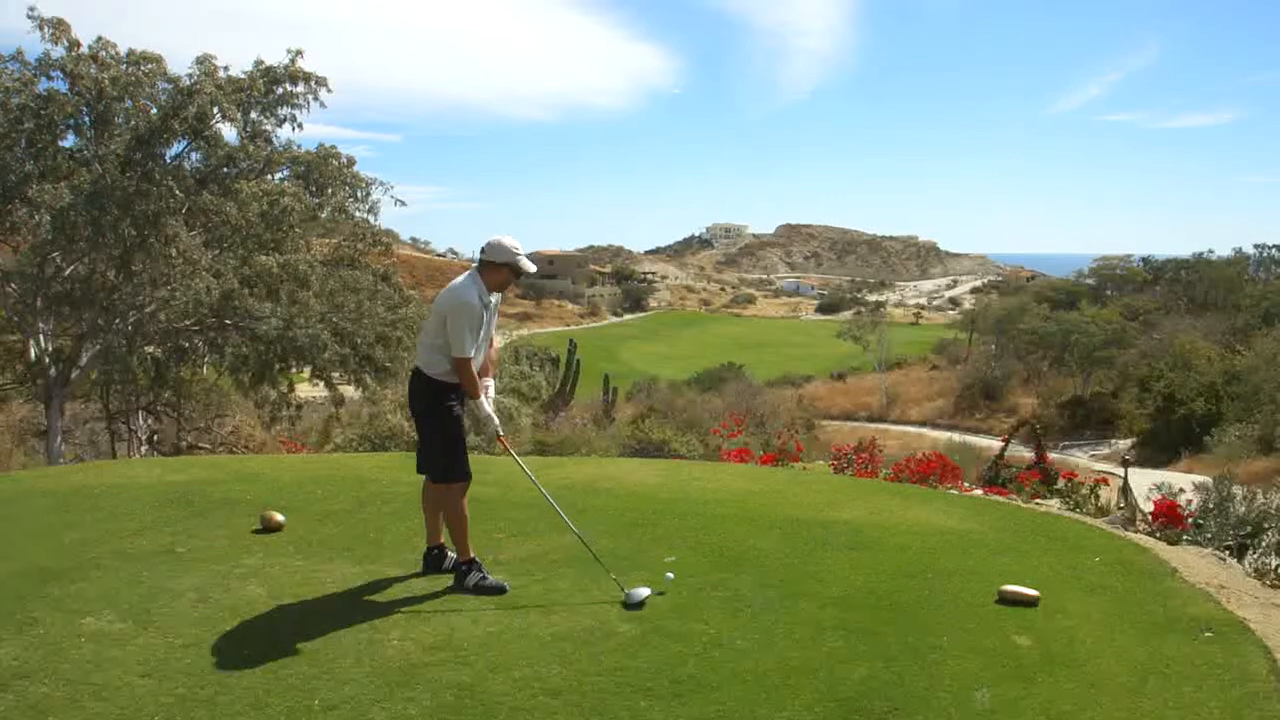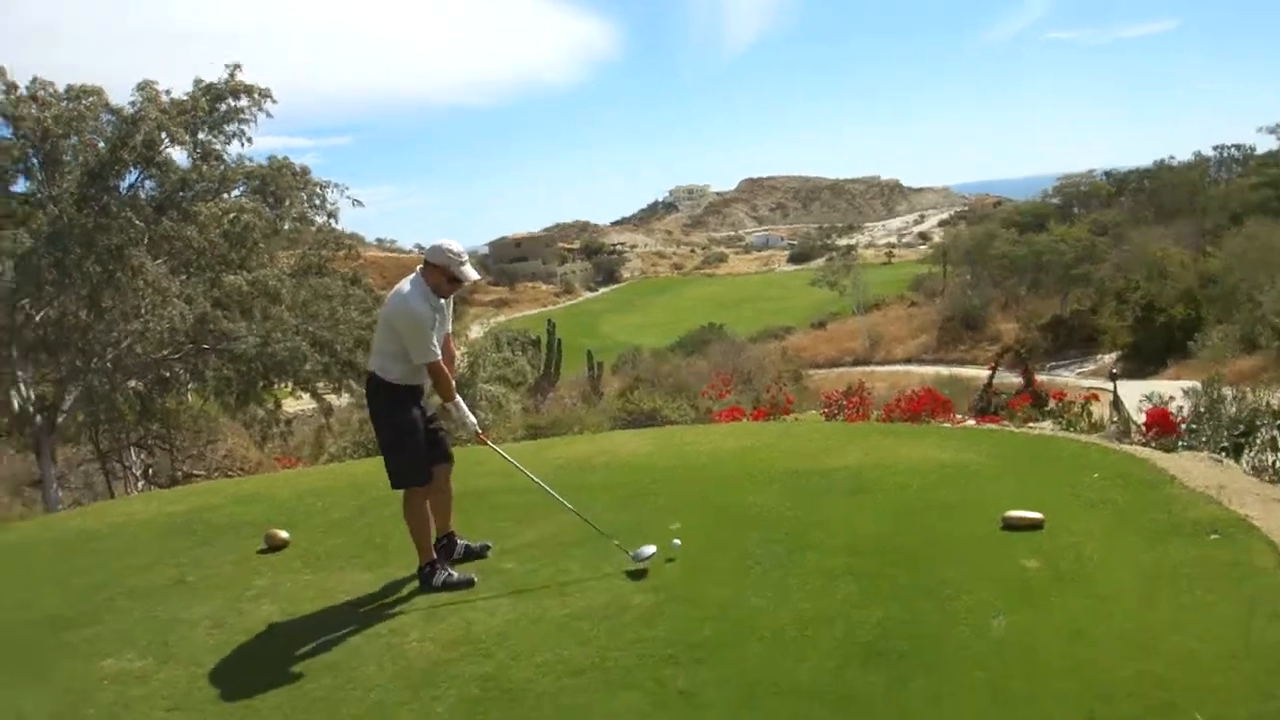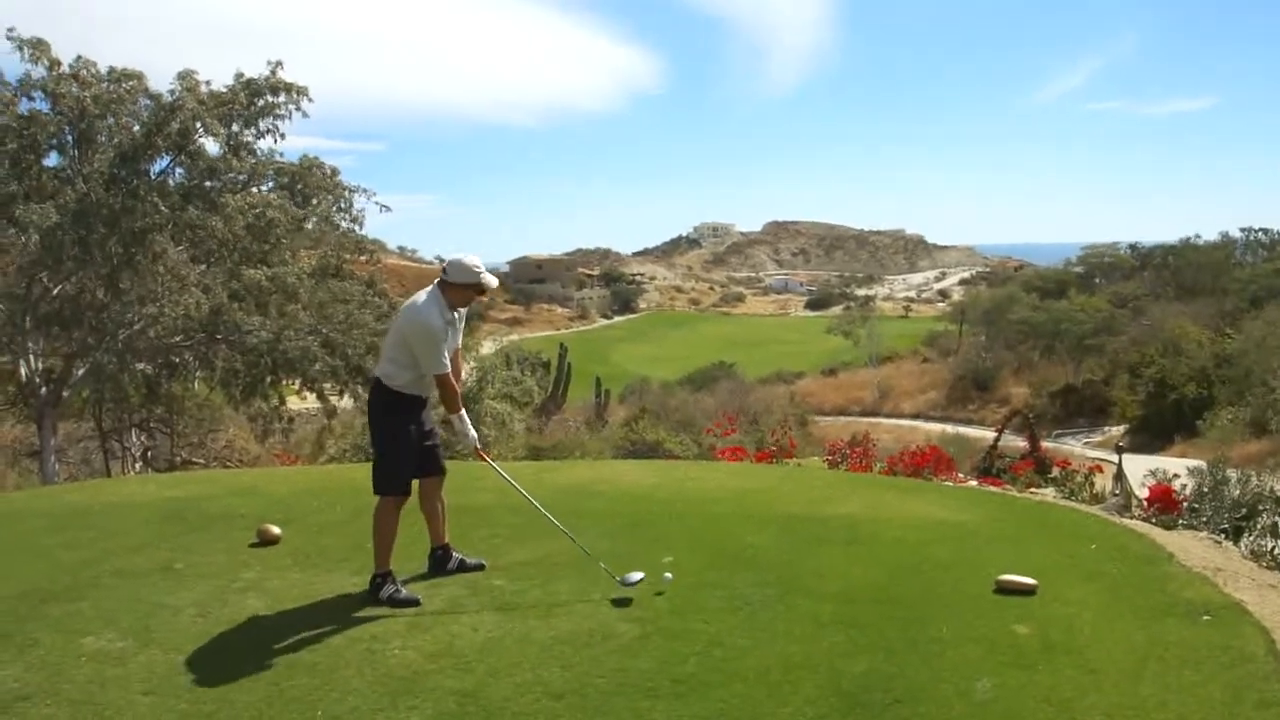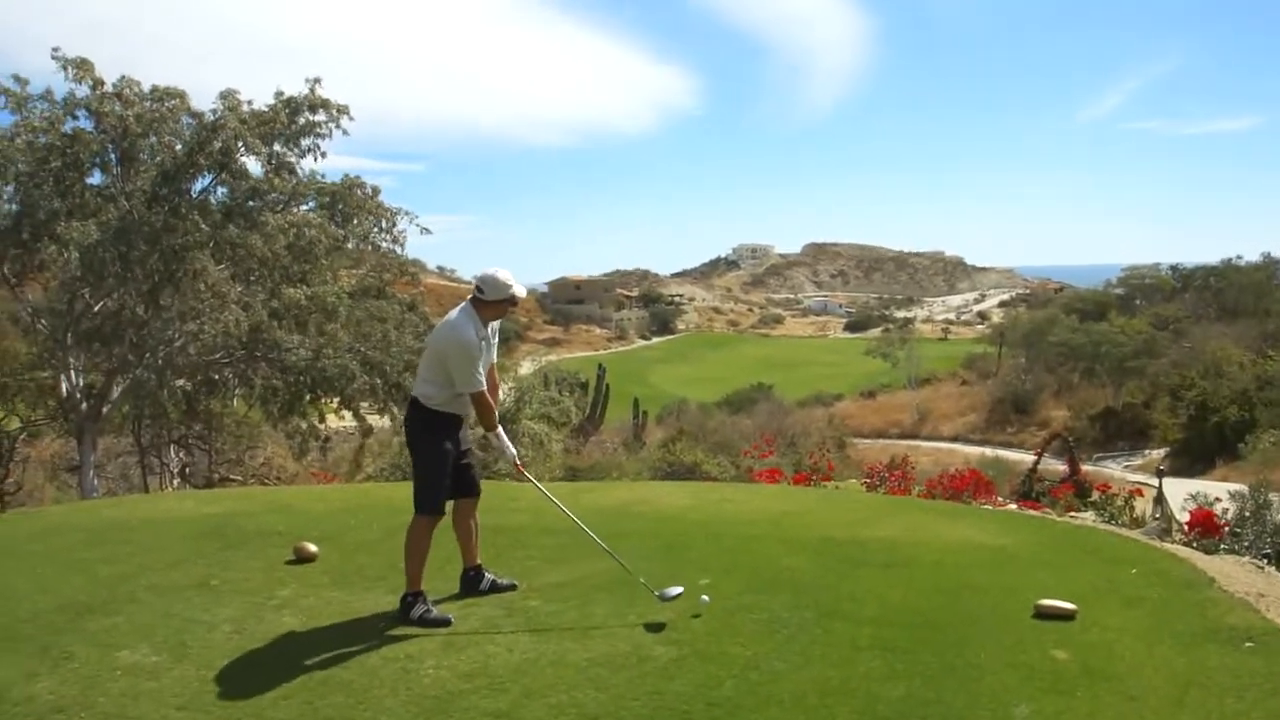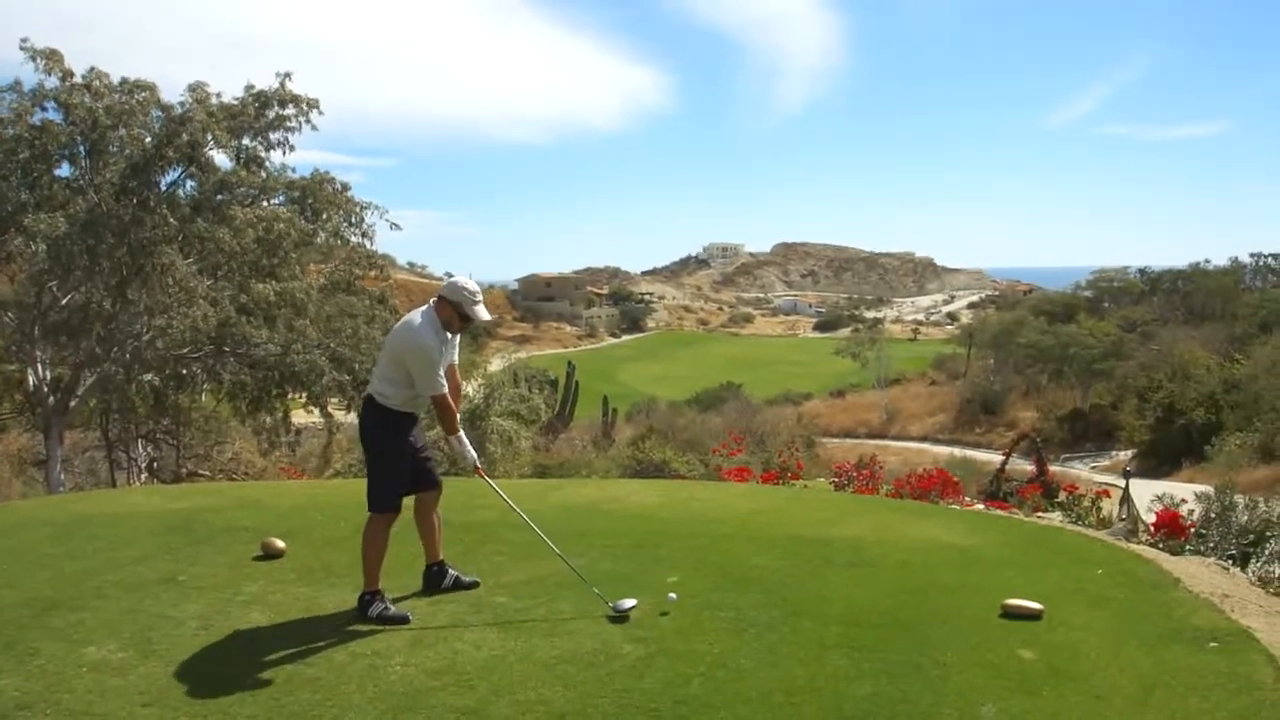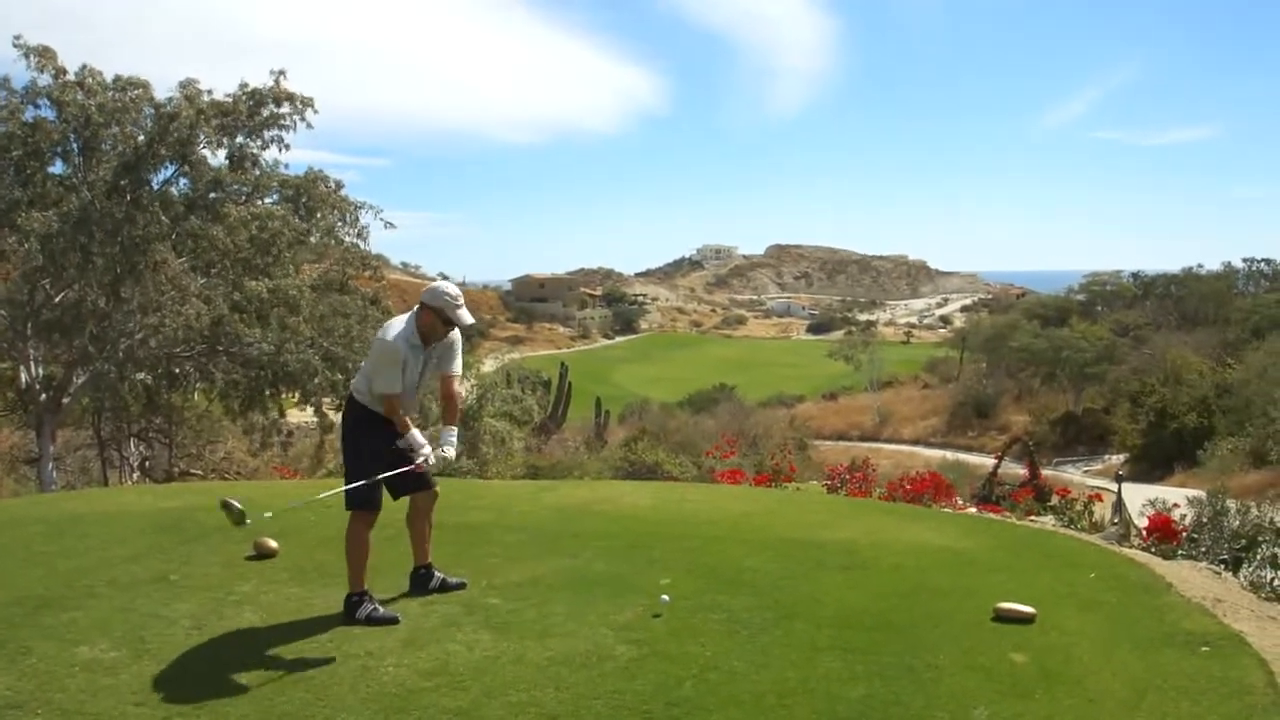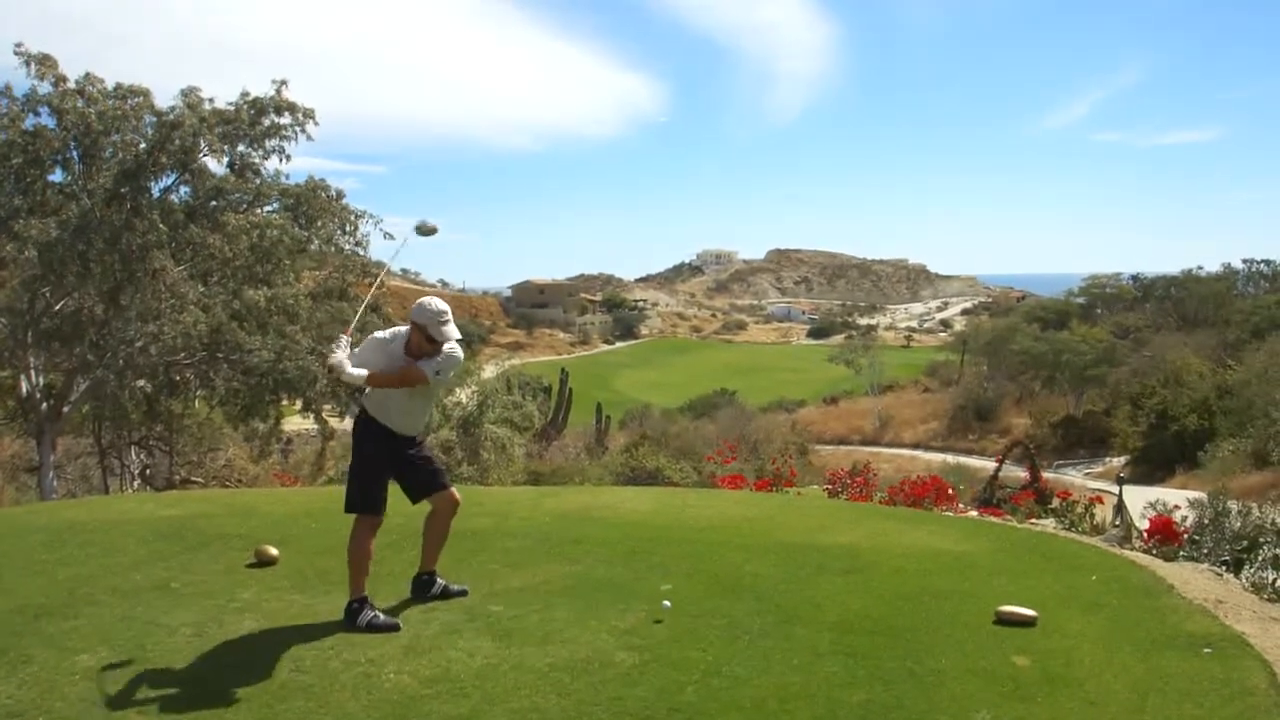
dt=0.7s
person 1, frame 1
left shoulder: (490, 294)
right shoulder: (465, 300)
left elbow: (487, 344)
right elbow: (461, 364)
left wrist: (489, 386)
right wrist: (482, 408)
left hip: (445, 388)
right hip: (435, 390)
left knee: (438, 477)
right knee: (455, 480)
left ankle: (435, 552)
right ankle: (467, 567)
person 1, frame 2
left shoulder: (441, 293)
right shoulder: (411, 306)
left elbow: (446, 344)
right elbow: (435, 367)
left wrist: (452, 397)
right wrist: (461, 411)
left hip: (412, 391)
right hip: (391, 395)
left knee: (441, 467)
right knee: (417, 483)
left ankle: (446, 542)
right ankle: (429, 567)
person 1, frame 3
left shoulder: (454, 307)
right shoulder: (425, 318)
left elbow: (454, 360)
right elbow: (444, 380)
left wrist: (456, 412)
right wrist: (463, 424)
left hip: (416, 400)
right hip: (392, 402)
left knee: (433, 477)
right knee: (395, 492)
left ankle: (441, 554)
right ankle: (381, 578)
person 1, frame 4
left shoulder: (487, 323)
right shoulder: (461, 336)
left elbow: (490, 377)
right elbow: (478, 397)
left wrist: (494, 427)
right wrist: (500, 440)
left hip: (451, 420)
right hip: (429, 421)
left knee: (468, 497)
right knee: (429, 512)
left ankle: (473, 575)
right ankle: (412, 598)
person 1, frame 5
left shoulder: (447, 325)
right shoulder: (421, 339)
left elbow: (452, 378)
right elbow: (440, 400)
left wrist: (455, 429)
right wrist: (461, 443)
left hip: (405, 418)
right hip: (384, 419)
left knee: (429, 491)
right knee: (385, 510)
left ankle: (436, 571)
right ankle: (370, 596)
person 1, frame 6
left shoulder: (451, 339)
right shoulder: (392, 341)
left elbow: (450, 387)
right elbow: (390, 403)
left wrist: (449, 437)
right wrist: (418, 443)
left hip: (400, 426)
right hip: (366, 419)
left knee: (425, 494)
right knee: (366, 510)
left ankle: (422, 574)
right ankle: (356, 598)
person 1, frame 7
left shoulder: (451, 355)
right shoulder: (382, 343)
left elbow: (399, 379)
right elbow: (338, 368)
left wrist: (355, 374)
right wrist: (341, 357)
left hip: (409, 438)
right hip: (374, 431)
left knee: (448, 501)
right knee: (369, 517)
left ankle: (425, 579)
right ankle: (357, 604)
